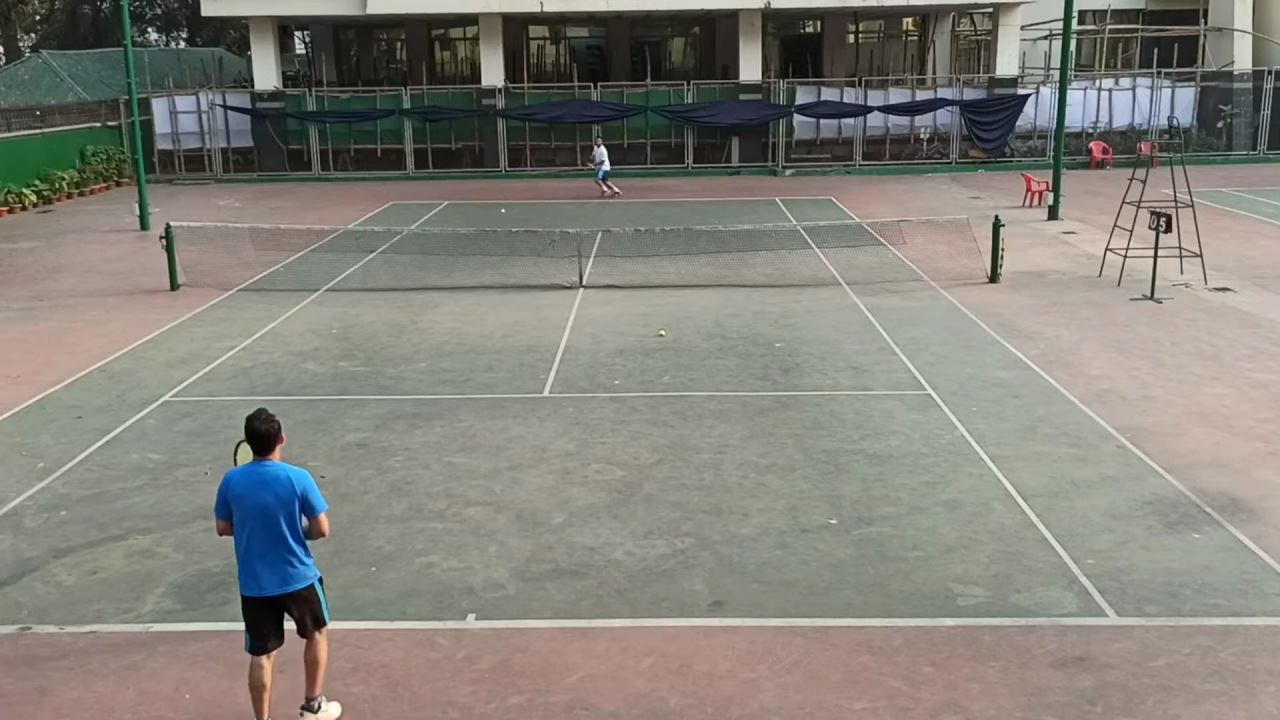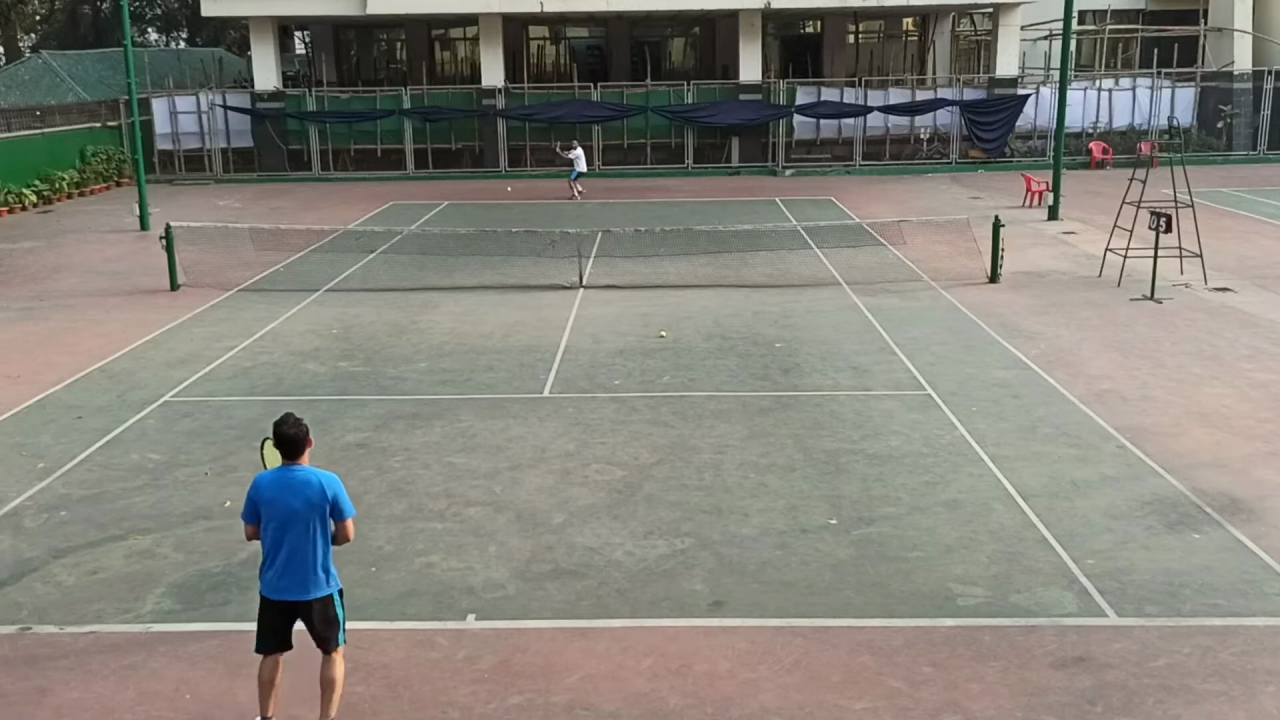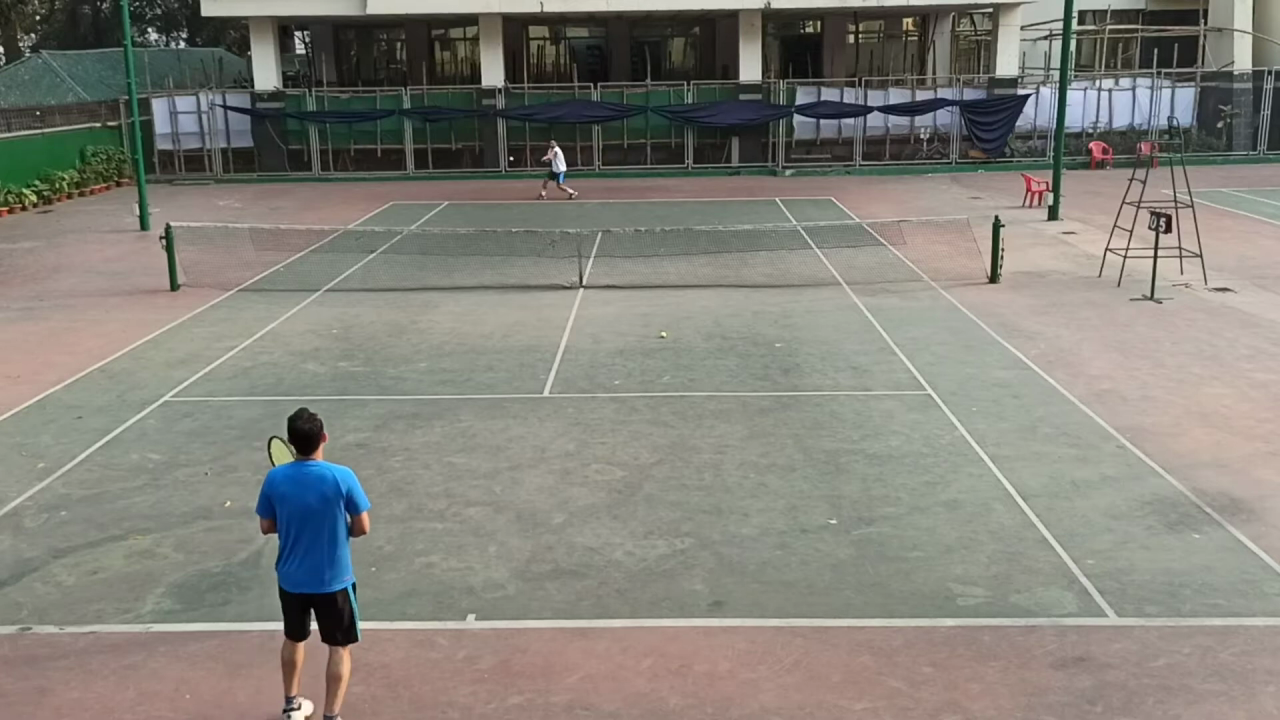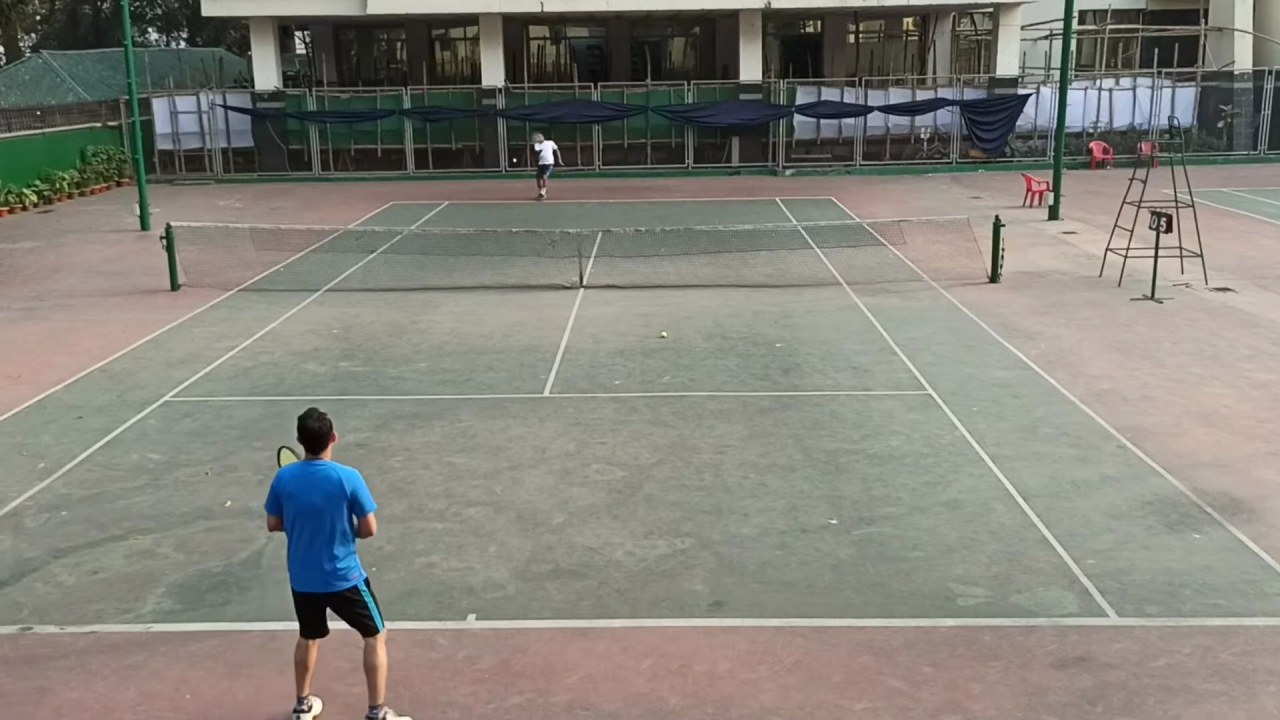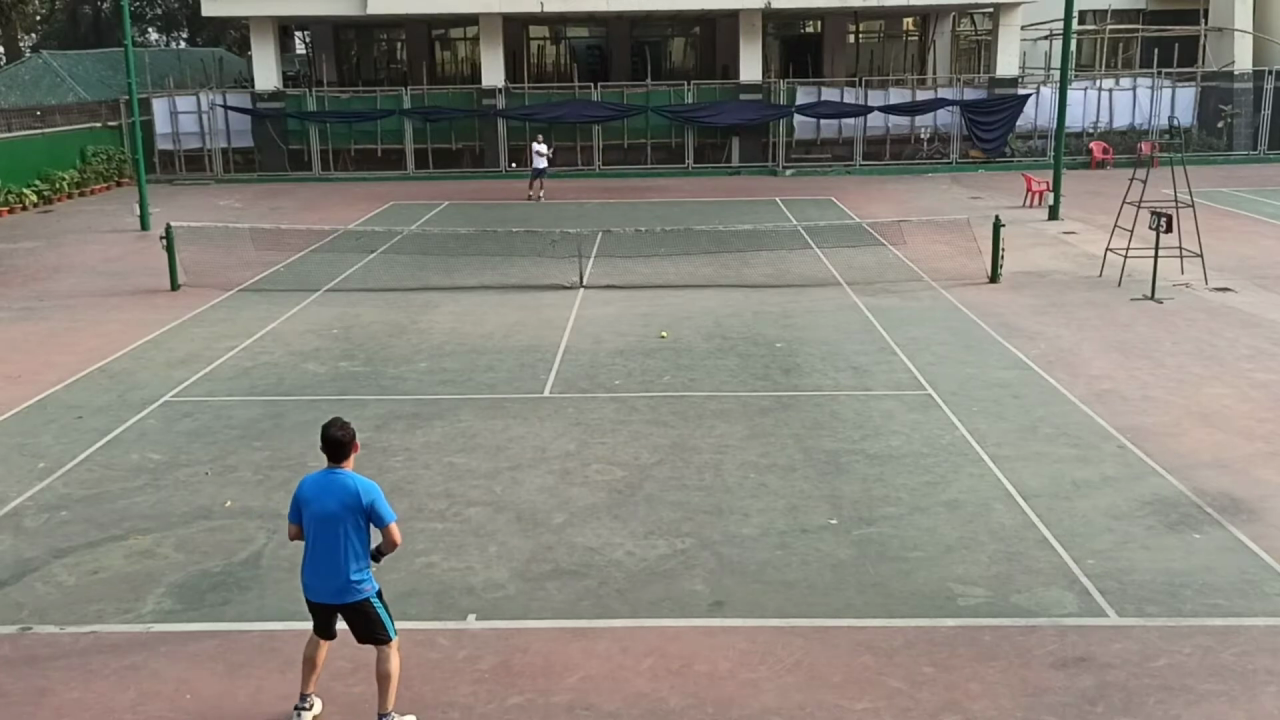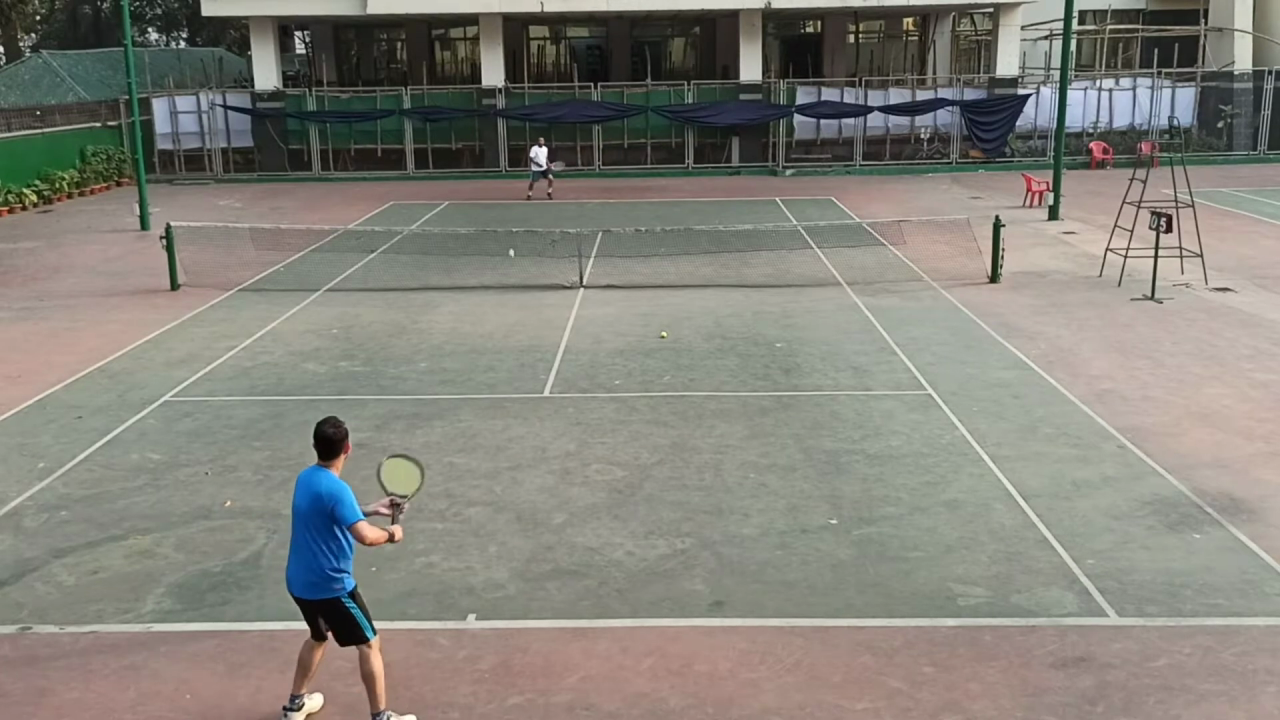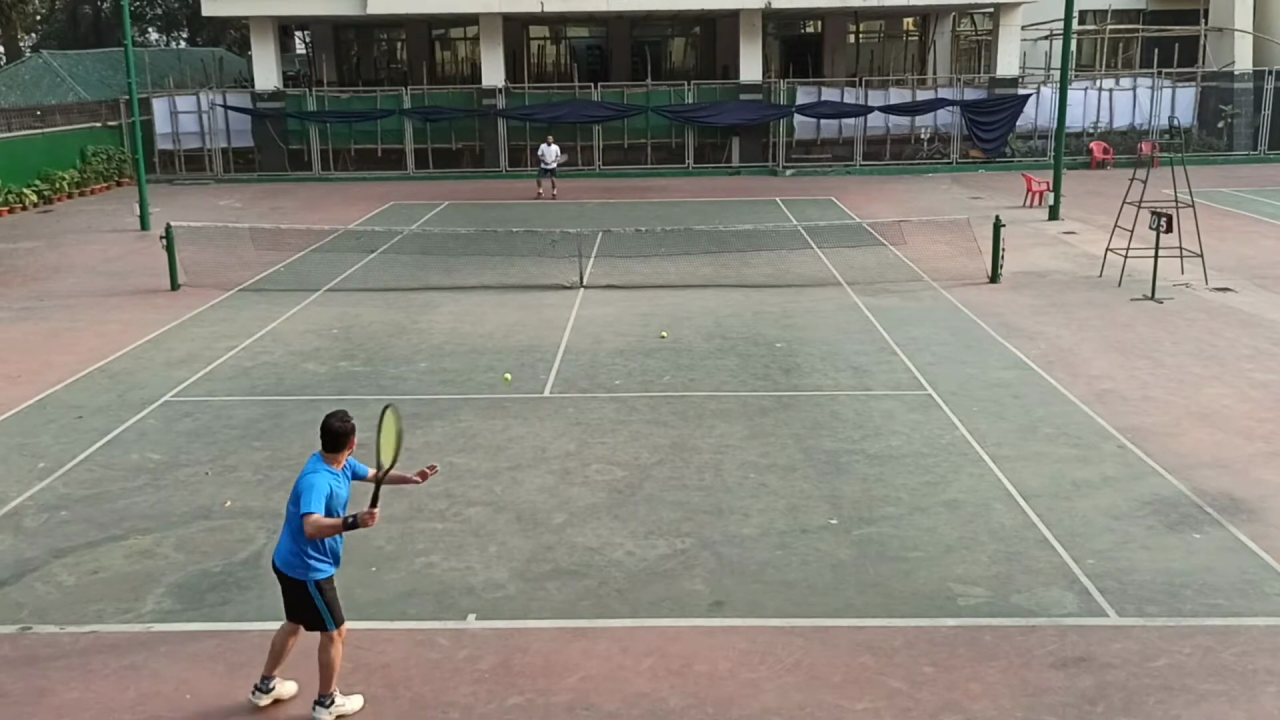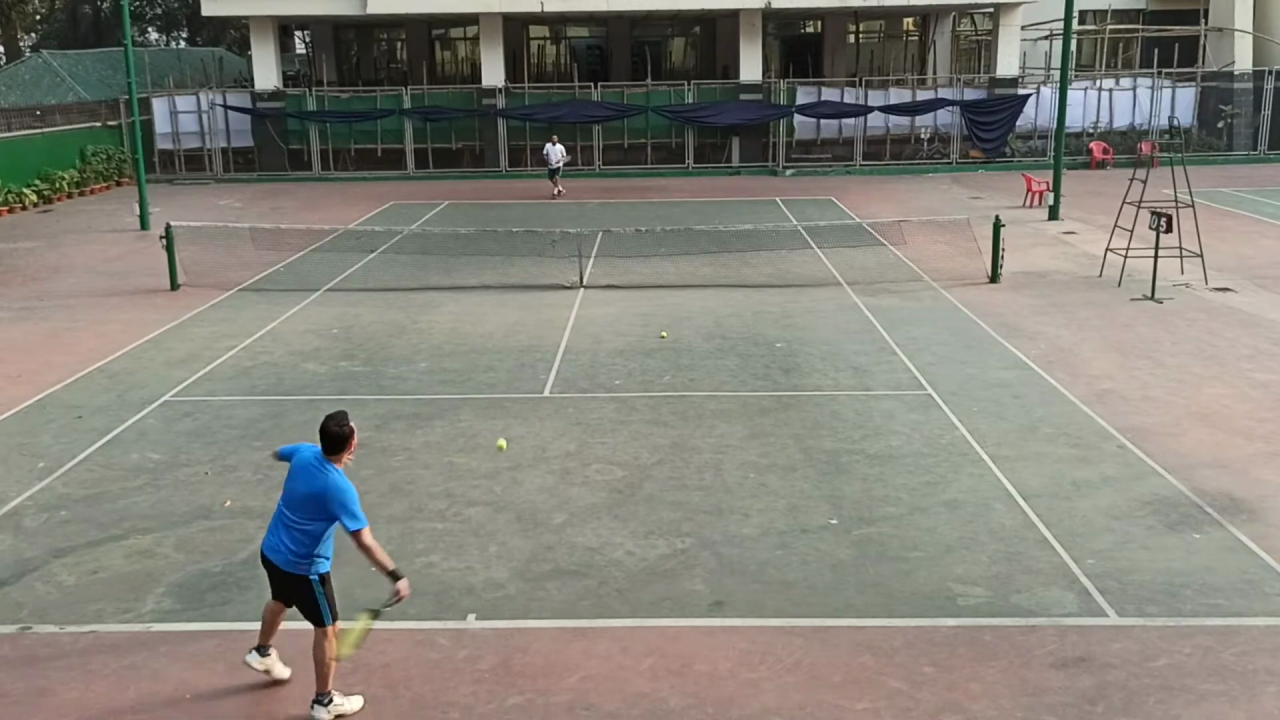
dt=0.3s
person 1, frame 1
left shoulder: (232, 480)
right shoulder: (298, 478)
left elbow: (222, 528)
right elbow: (321, 529)
left hip: (253, 585)
right hip: (298, 578)
left knee: (261, 655)
right knee: (317, 634)
person 1, frame 2
left shoulder: (261, 484)
right shoulder: (328, 483)
left elbow: (251, 533)
right elbow: (346, 535)
left hip: (274, 588)
right hip: (319, 587)
left knee: (272, 655)
right knee: (332, 654)
person 1, frame 3
left shoulder: (275, 479)
right shoulder: (342, 477)
left elbow: (266, 526)
right elbow: (362, 527)
left hip: (291, 580)
right hip: (334, 581)
left knee: (294, 640)
right knee: (340, 649)
person 1, frame 4
left shoulder: (283, 477)
right shoulder: (348, 477)
left elbow: (273, 524)
right elbow: (369, 528)
left hip: (302, 579)
right hip: (344, 578)
left knee: (308, 638)
right knee: (375, 636)
person 1, frame 5
left shoulder: (306, 485)
right shoulder: (366, 489)
left elbow: (294, 533)
right elbow: (394, 539)
right wrist: (378, 552)
left hip: (314, 587)
right hip: (355, 588)
left knee: (320, 635)
right knee: (388, 645)
person 1, frame 6
left shoulder: (305, 478)
right shoulder: (335, 489)
right elbow: (364, 536)
left wrist: (374, 508)
right wrist: (391, 534)
left hip: (299, 583)
right hip: (331, 585)
left knee: (317, 637)
right knee: (369, 645)
person 1, frame 7
left shoulder: (343, 465)
right shoulder: (316, 480)
left elbow: (374, 475)
right elbow: (312, 527)
left wrist: (412, 477)
right wrist: (353, 522)
left hip: (290, 563)
right hip: (307, 569)
left knee: (294, 625)
right knee: (334, 632)
left ankle: (265, 687)
person 1, frame 8
left shoulder: (305, 453)
right shoulder: (341, 490)
left elbow: (279, 454)
right elbow: (365, 541)
right wrist: (396, 576)
left hip: (272, 553)
right hip: (303, 566)
left knee: (280, 602)
right knee: (327, 629)
left ankle: (262, 653)
